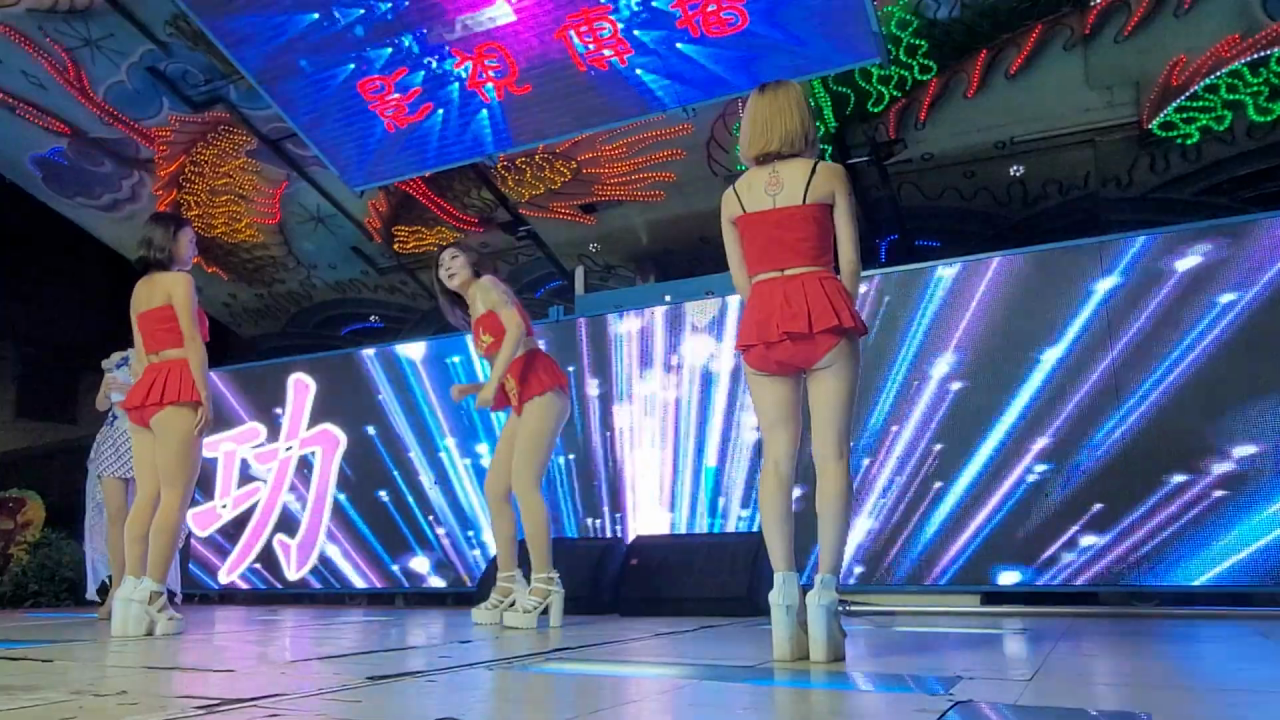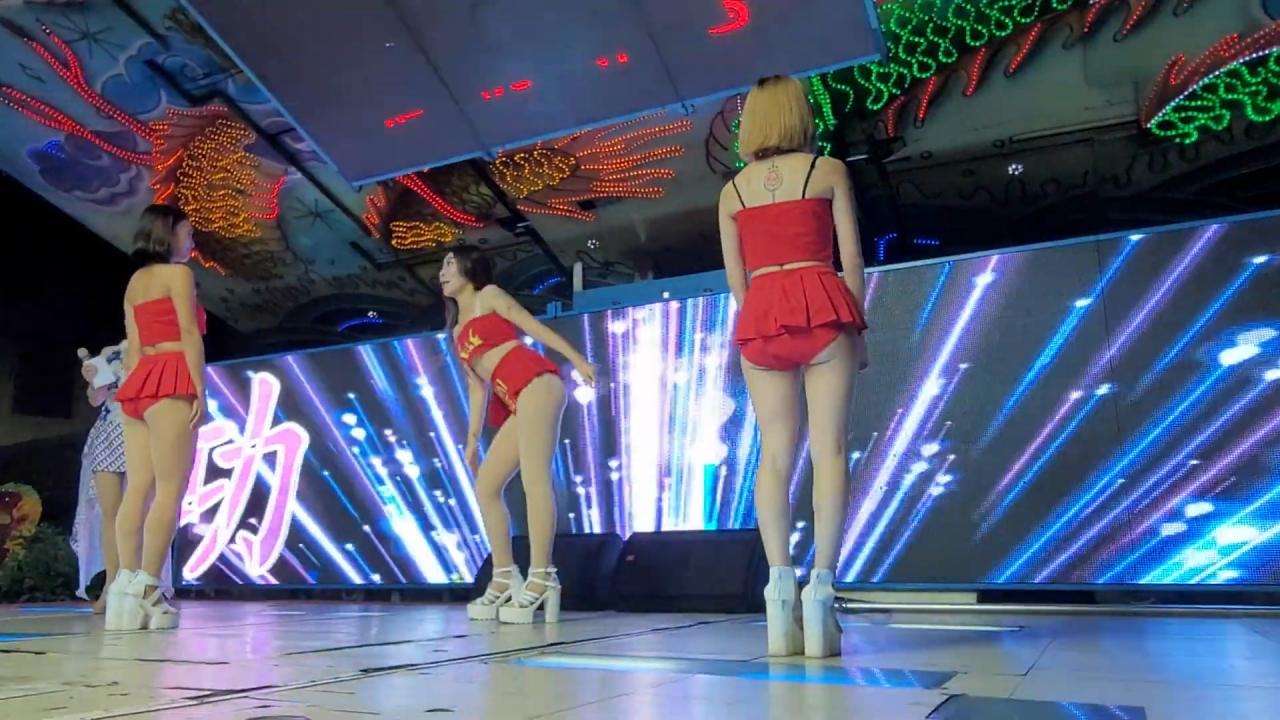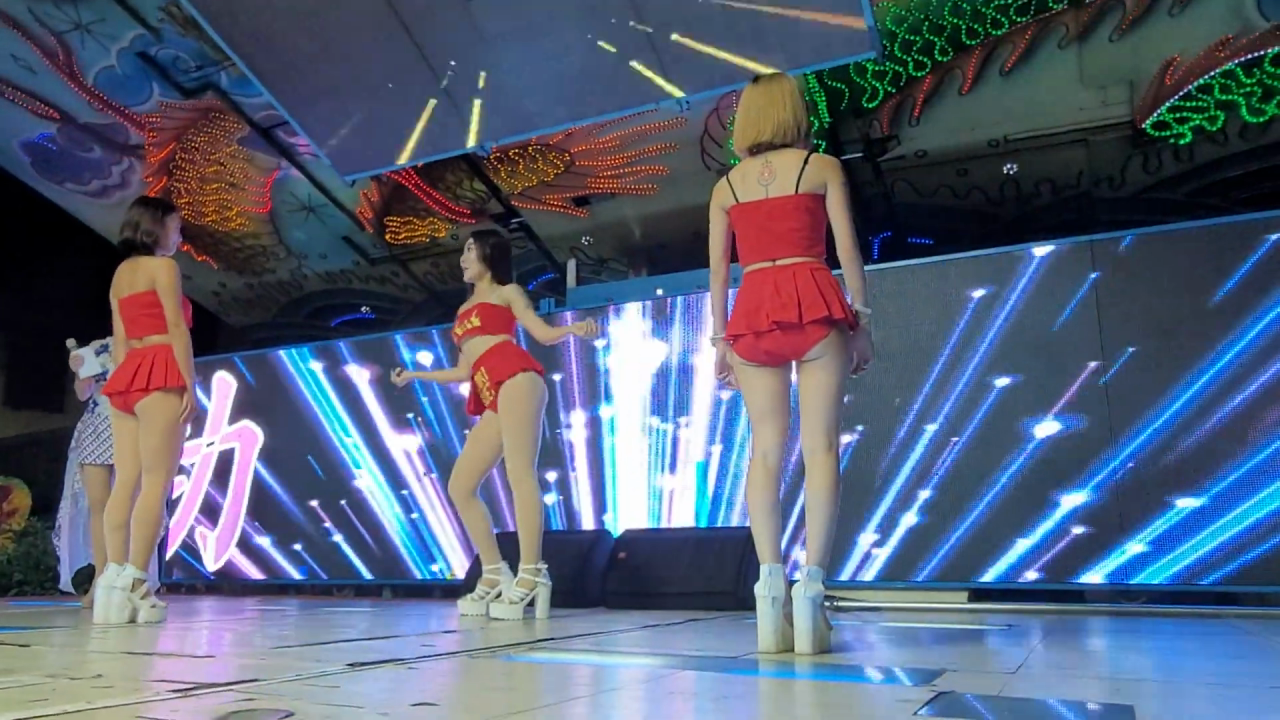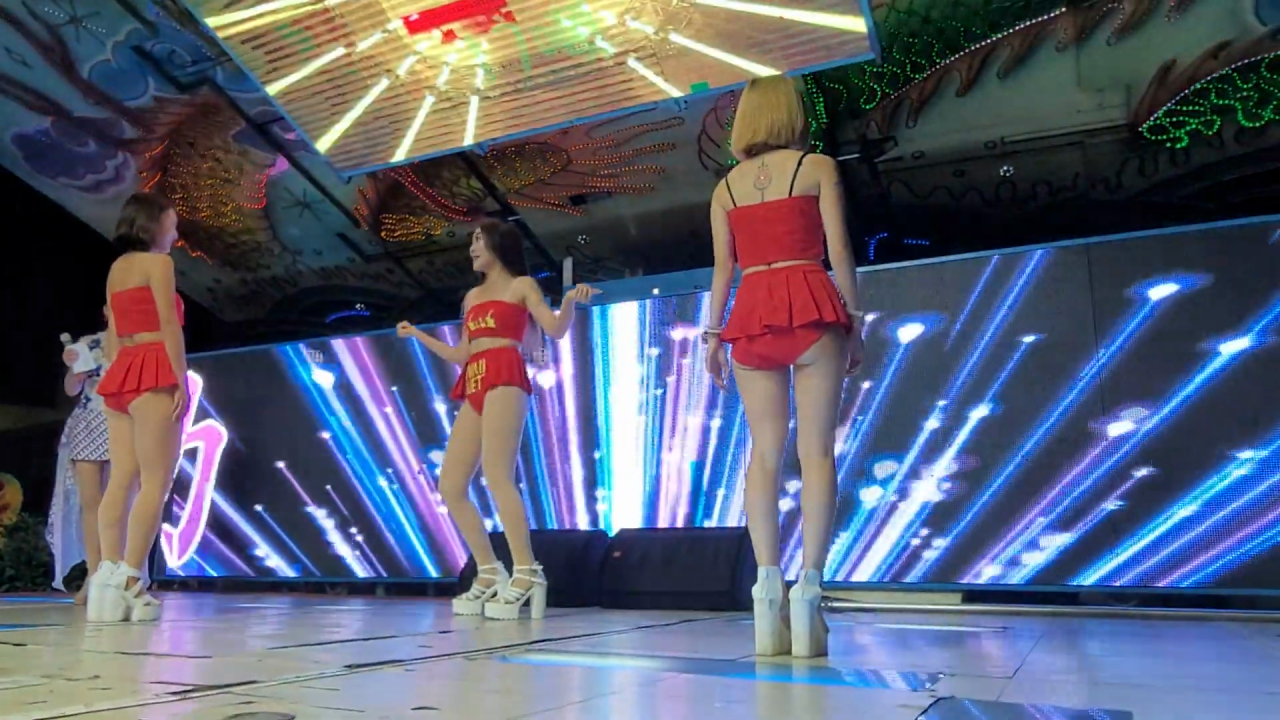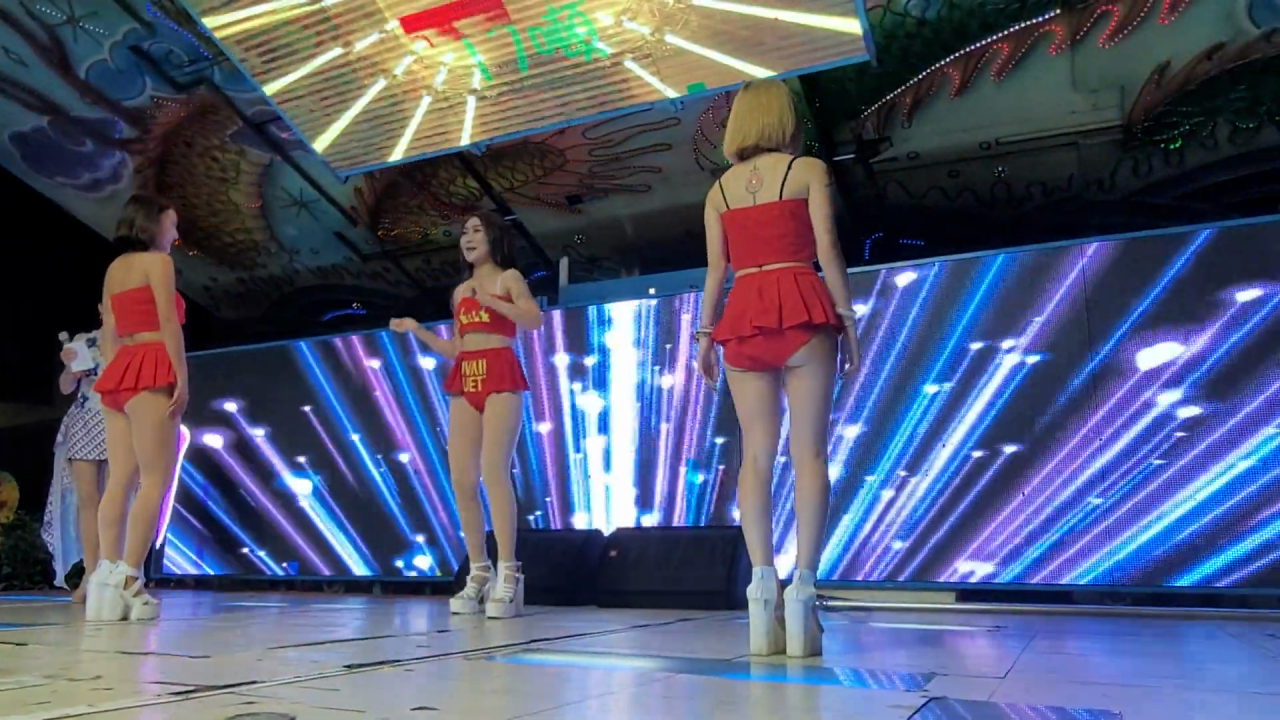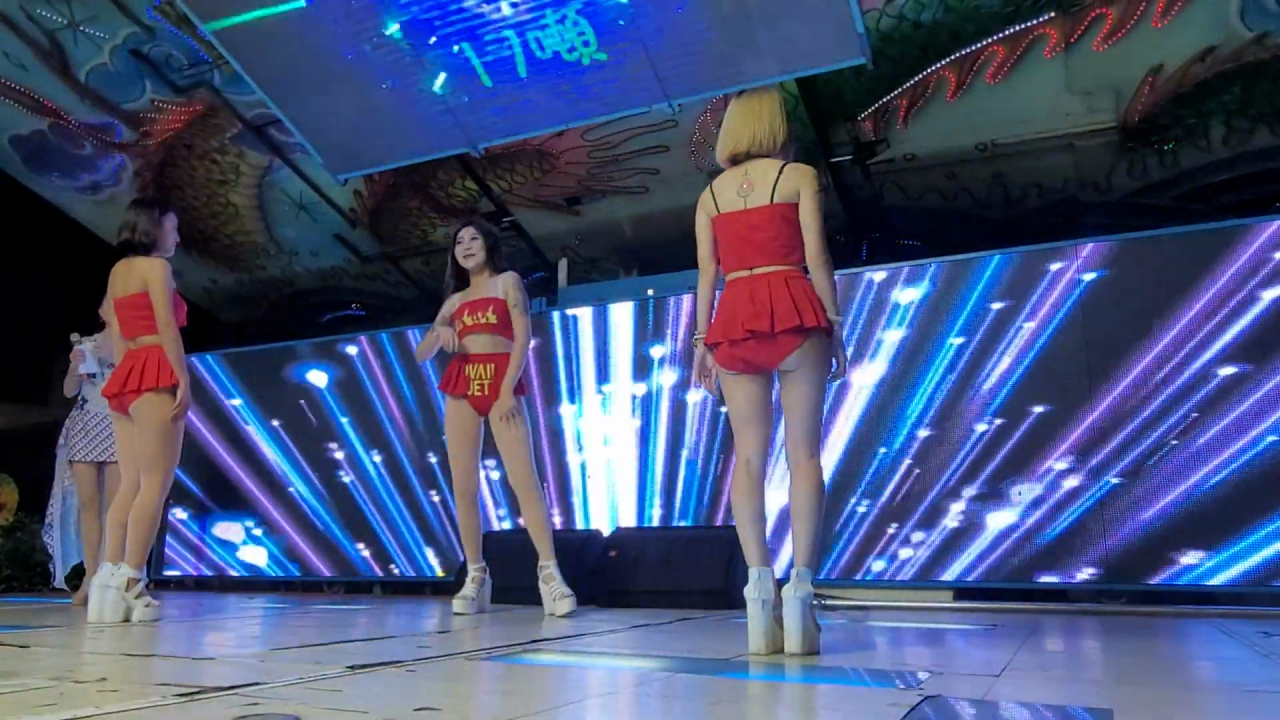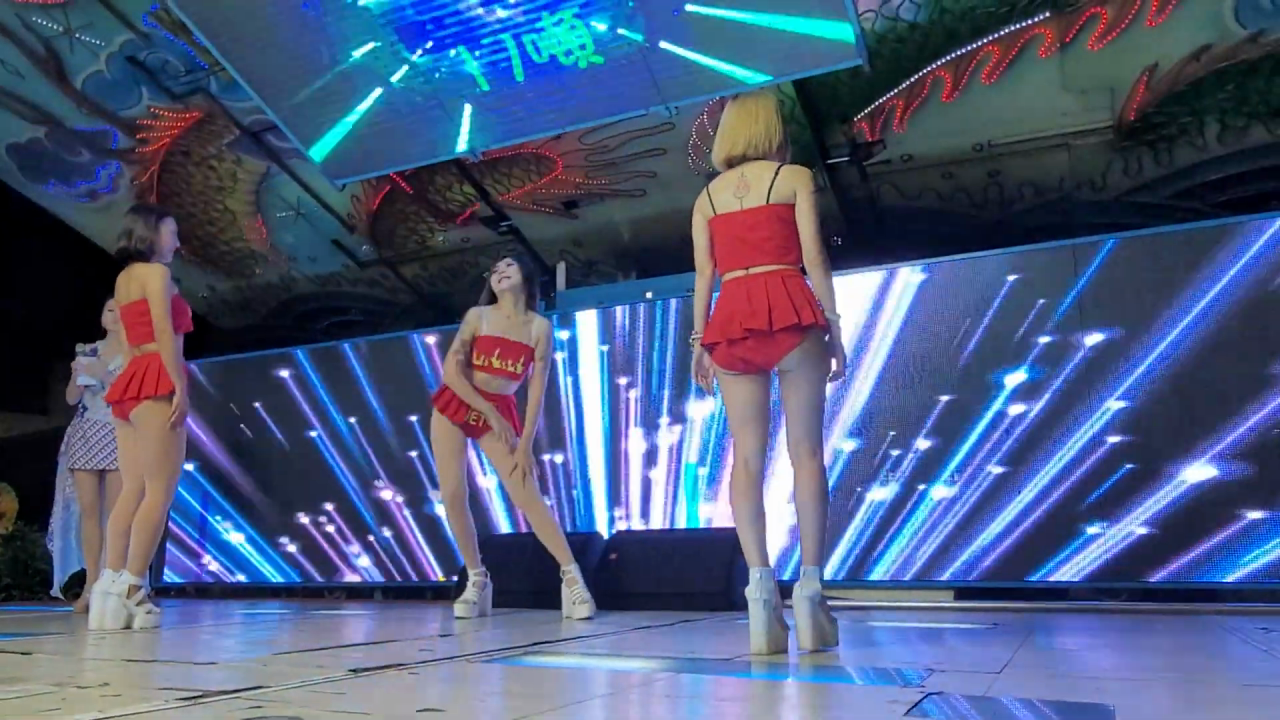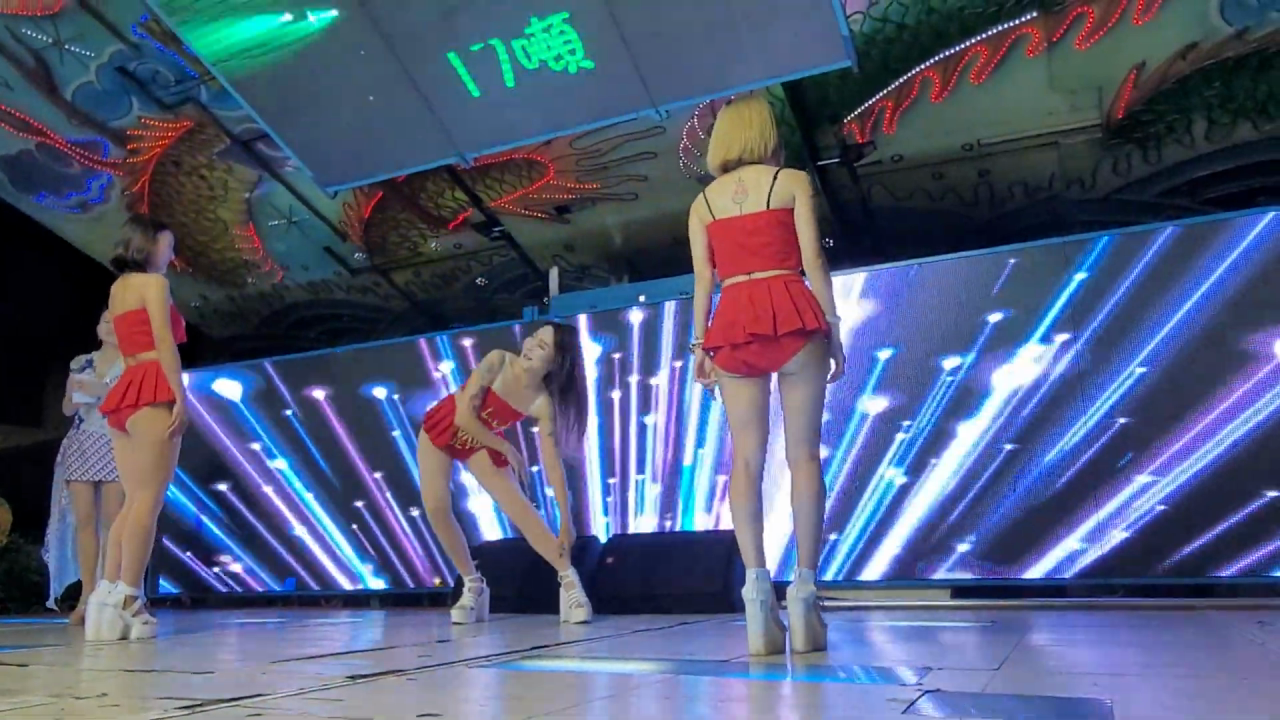
dt=0.4s
person 1, frame 1
left shoulder: (733, 194)
right shoulder: (829, 174)
left elbow: (742, 278)
right elbow: (850, 261)
left hip: (763, 323)
right hip: (823, 313)
left knee: (778, 459)
right knee: (830, 454)
left ankle: (785, 594)
right ankle: (825, 591)
person 1, frame 2
left shoulder: (732, 190)
right shoulder: (829, 170)
left elbow: (735, 274)
right elbow: (851, 256)
right wrist: (857, 323)
left hip: (760, 317)
right hip: (821, 310)
left knee: (775, 454)
right knee: (828, 449)
left ankle: (781, 589)
right ankle: (821, 587)
person 1, frame 3
left shoulder: (725, 185)
right shoulder: (822, 166)
left elbow: (717, 268)
right elbow: (848, 250)
left wrist: (721, 337)
right wrist: (861, 320)
left hip: (752, 312)
right hip: (812, 305)
left knee: (765, 450)
right knee: (819, 447)
left ankle: (770, 586)
right ankle: (811, 584)
person 1, frame 4
left shoulder: (726, 185)
right shoulder: (819, 167)
left elbow: (723, 266)
right elbow: (840, 251)
left wrist: (714, 336)
right wrist: (854, 319)
left hip: (751, 315)
right hip: (810, 308)
left knee: (764, 453)
right knee: (815, 451)
left ankle: (769, 591)
right ankle: (808, 587)
person 1, frame 5
left shoulder: (720, 188)
right shoulder: (809, 170)
left elbow: (715, 268)
right elbow: (828, 252)
left wrist: (705, 334)
right wrist: (847, 319)
left hip: (743, 318)
right hip: (800, 310)
left knee: (756, 455)
right knee: (808, 453)
left ankle: (763, 590)
right ankle: (802, 587)
person 1, frame 6
left shoulder: (711, 193)
right shoulder: (799, 176)
left elbow: (707, 273)
right elbow: (816, 258)
left wrist: (702, 340)
right wrist: (835, 326)
left hip: (734, 320)
right hip: (791, 313)
left knee: (749, 457)
right knee: (802, 453)
left ankle: (760, 589)
right ankle: (799, 583)
person 1, frame 7
left shoulder: (707, 195)
right shoulder: (795, 177)
left elbow: (704, 273)
right elbow: (814, 258)
left wrist: (699, 340)
right wrist: (833, 326)
left hip: (731, 319)
right hip: (788, 311)
left knee: (747, 456)
right knee: (805, 452)
left ankle: (761, 590)
right ankle: (809, 587)
person 1, frame 8
left shoulder: (704, 201)
right shoulder: (793, 181)
left elbow: (703, 279)
right elbow: (813, 261)
left wrist: (700, 343)
right wrist: (833, 329)
left hip: (733, 325)
right hip: (790, 316)
left knee: (747, 459)
right knee: (802, 455)
left ankle: (757, 588)
right ankle: (803, 589)
person 2, frame 1
left shoulder: (139, 288)
right shoulder: (179, 280)
left elbow: (140, 352)
right elbow: (192, 340)
left wrist: (144, 394)
right wrist: (204, 395)
left hip: (145, 393)
right hip: (175, 390)
left knee: (147, 496)
right knee: (175, 496)
left ankle: (132, 592)
right ankle: (150, 596)
person 2, frame 2
left shoulder: (135, 281)
right shoulder: (178, 273)
left elbow: (132, 345)
right elbow: (189, 334)
left wrist: (137, 388)
right wrist: (200, 390)
left hip: (138, 386)
right hip: (170, 383)
left knee: (138, 489)
right knee: (169, 489)
left ankle: (127, 585)
right ankle: (146, 590)
person 2, frame 3
left shoulder: (121, 272)
right shoulder: (163, 266)
left elbow: (119, 337)
right elbow: (177, 327)
left wrist: (126, 379)
right wrist: (190, 383)
left hip: (126, 378)
right hip: (160, 375)
left knee: (126, 482)
right knee: (156, 482)
left ankle: (116, 578)
right ankle: (134, 584)
person 2, frame 4
left shoulder: (117, 268)
right shoulder: (158, 262)
left elbow: (113, 333)
right elbow: (169, 325)
left wrist: (119, 374)
right wrist: (182, 380)
left hip: (121, 375)
right hip: (152, 373)
left knee: (122, 480)
right knee: (156, 481)
left ankle: (109, 577)
right ankle: (128, 581)
person 2, frame 5
left shoulder: (114, 268)
right shoulder: (158, 262)
left elbow: (109, 331)
right elbow: (169, 323)
left wrist: (117, 372)
right wrist: (182, 378)
left hip: (118, 376)
right hip: (150, 373)
left knee: (120, 481)
right knee: (155, 480)
left ankle: (108, 576)
right ankle: (126, 582)
person 2, frame 6
left shoulder: (118, 270)
right shoulder: (156, 266)
left elbow: (117, 333)
right elbow: (167, 326)
left wrist: (126, 372)
right wrist: (184, 380)
left hip: (126, 379)
right hip: (155, 376)
left knee: (131, 484)
right knee: (155, 483)
left ankle: (110, 578)
right ankle: (128, 583)
person 2, frame 7
left shoulder: (125, 278)
right shoulder: (156, 273)
right elbow: (164, 333)
right wrist: (180, 387)
left hip: (131, 383)
right hip: (157, 383)
left knee: (133, 490)
right knee: (159, 490)
left ankle: (112, 584)
right ankle: (130, 591)
person 2, frame 8
left shoulder: (119, 286)
right shoulder: (154, 282)
right elbow: (164, 342)
right wrist: (180, 396)
left hip: (125, 393)
right hip: (152, 392)
left knee: (134, 501)
right knee: (148, 500)
left ankle: (108, 596)
right ankle: (126, 602)
person 3, frame 1
left shoulder: (488, 285)
right shoulder: (474, 325)
left elbow: (516, 329)
left wrist: (493, 382)
right wrist: (474, 390)
left hip: (540, 388)
right hip: (522, 401)
left knee: (524, 485)
right knee: (495, 488)
left ankle: (544, 584)
right ankle: (509, 583)
person 3, frame 2
left shoulder: (489, 296)
right shoulder: (458, 332)
left elbow: (532, 326)
right elbow: (478, 390)
left wrist: (577, 360)
right wrist: (470, 440)
left hip: (535, 384)
right hip: (516, 403)
left knee: (534, 477)
right knee: (485, 487)
left ankle: (542, 579)
right ankle: (506, 579)
person 3, frame 3
left shoulder: (508, 293)
right shoulder: (465, 308)
left elbow: (543, 334)
left wrist: (571, 329)
right wrist: (418, 375)
left hip: (516, 378)
right hip: (489, 399)
left knee: (520, 472)
right knee: (460, 487)
left ankle: (531, 575)
right ankle: (495, 575)
person 3, frame 4
left shoulder: (522, 286)
right shoulder: (472, 296)
left elbow: (556, 329)
left wrist: (569, 303)
right wrist: (418, 335)
left hip: (505, 380)
right hip: (472, 390)
left knee: (497, 476)
right knee: (451, 487)
left ankle: (527, 575)
right ankle: (491, 574)
person 3, frame 5
left shoulder: (508, 277)
right shoulder: (459, 290)
left elbow: (533, 318)
left wrist: (492, 301)
right wrist: (415, 330)
left hip: (501, 379)
right hip: (463, 384)
left knee: (493, 471)
right knee: (461, 479)
left ankle: (508, 573)
right ankle: (480, 570)
person 3, frame 6
left shoulder: (508, 281)
right shoulder: (455, 299)
left elbow: (522, 337)
right elbow: (421, 350)
left wrist: (508, 390)
right wrist: (440, 336)
left hip: (503, 385)
right hip: (460, 386)
left knee: (523, 477)
right knee: (463, 483)
left ankle: (548, 570)
right ankle: (475, 574)
person 3, frame 7
left shoulder: (539, 327)
right shoulder: (478, 316)
left elbow: (538, 392)
right elbow: (450, 371)
left wrist: (526, 445)
right wrist: (489, 413)
left hip: (500, 413)
right hip: (453, 408)
left knee: (528, 494)
right knee: (453, 494)
left ankle: (571, 576)
right ankle: (476, 579)
person 3, frame 8
left shoulder: (543, 403)
right shoulder: (498, 361)
left elbow: (553, 463)
right elbow: (463, 415)
left wrist: (566, 523)
right wrist: (507, 449)
left hip: (481, 443)
right hip: (440, 429)
left knee: (520, 509)
right knee: (435, 506)
left ankle: (570, 582)
right ankle: (473, 586)
person 4, frame 1
right shoulder: (115, 359)
right elbow: (100, 405)
right wrist: (106, 390)
right hip: (113, 442)
right knee: (114, 515)
right ankle: (116, 589)
person 4, frame 2
right shoulder: (108, 354)
right elbow: (95, 400)
right wrist: (91, 381)
right hip: (107, 436)
right knee: (108, 510)
right ankle: (110, 584)
person 4, frame 3
right shoulder: (96, 348)
right elbow: (83, 394)
right wrist: (79, 371)
right hip: (96, 430)
right knee: (96, 503)
right ankle: (100, 577)
person 4, frame 4
right shoulder: (86, 343)
right elbow: (71, 389)
right wrist: (71, 366)
right hip: (86, 427)
right knee: (88, 501)
right ankle: (92, 575)
person 4, frame 5
right shoulder: (82, 340)
right elbow: (66, 387)
right wrist: (69, 365)
right hip: (84, 425)
right knee: (85, 499)
right ankle: (89, 573)
person 4, frame 6
right shoulder: (85, 343)
right elbow: (69, 390)
left wrist: (112, 358)
right wrist: (75, 365)
right hip: (84, 427)
left knee: (115, 502)
right knee: (86, 502)
right ankle: (90, 575)
person 4, frame 7
right shoulder: (86, 351)
right elbow: (71, 398)
left wrist: (105, 376)
right wrist: (78, 376)
left hip: (119, 434)
right hip: (85, 434)
right knee: (87, 509)
right ankle: (91, 584)
person 4, frame 8
right shoulder: (81, 362)
right elbow: (67, 409)
left wrist: (101, 391)
right wrist: (72, 390)
left hip: (115, 445)
right hip: (81, 446)
left knee: (111, 520)
right knee: (83, 520)
right ankle: (86, 595)
